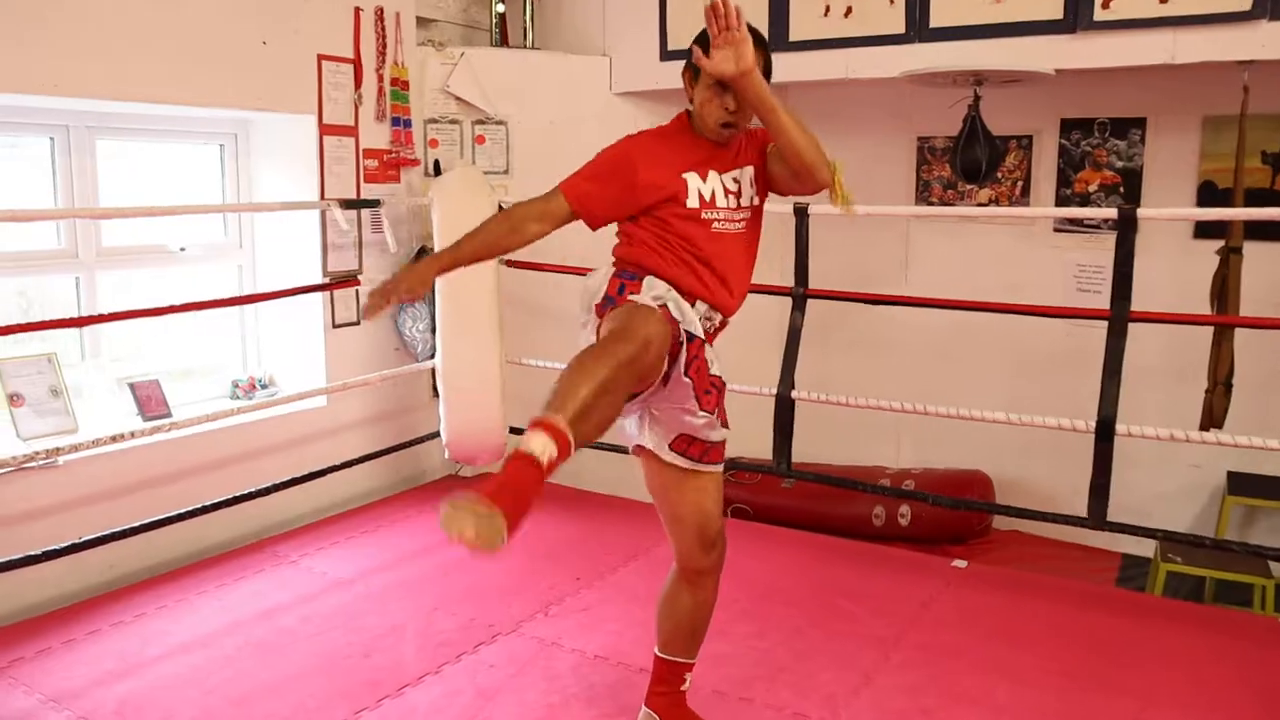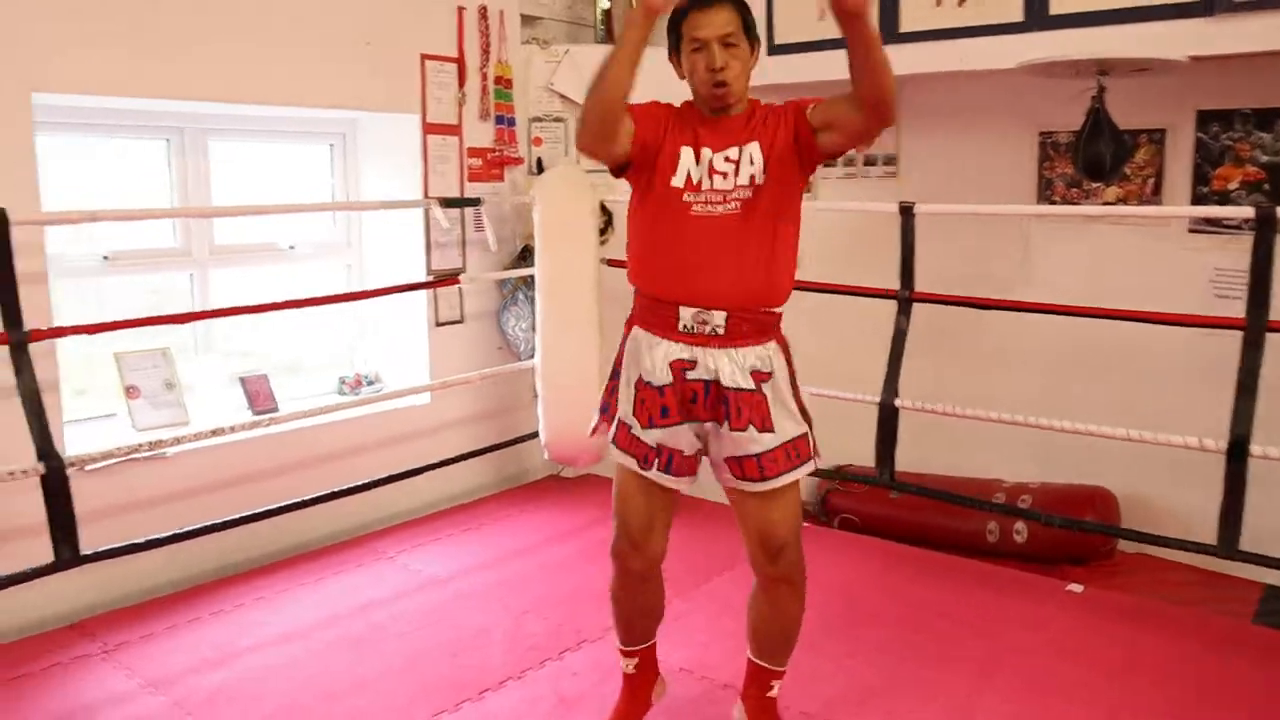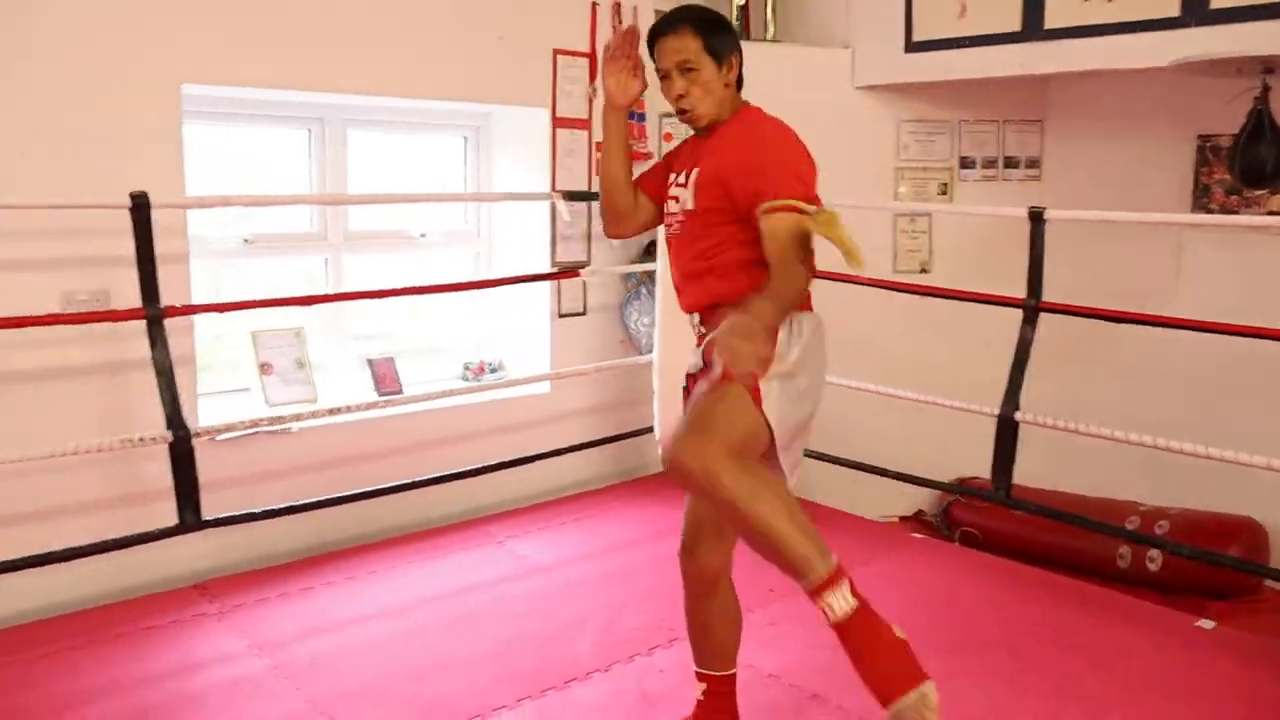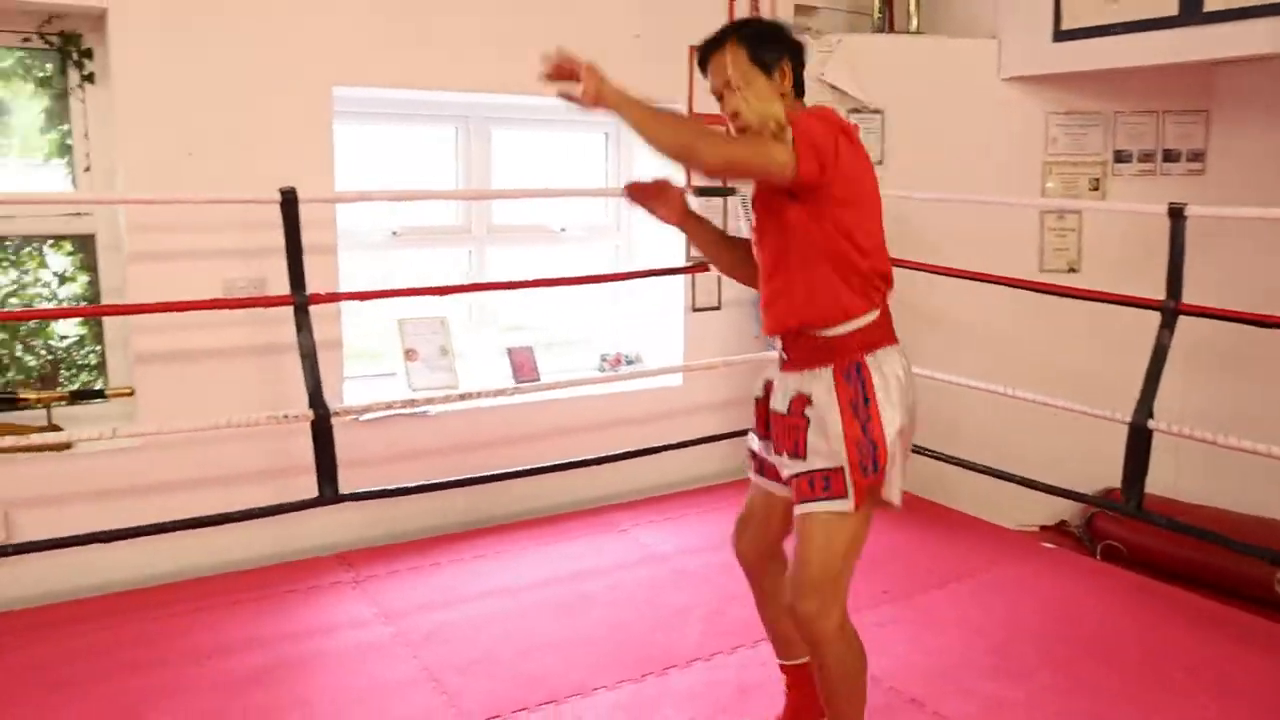
dt=0.4s
person 1, frame 1
left shoulder: (756, 150)
right shoulder: (644, 154)
left elbow: (818, 177)
right elbow: (538, 213)
left wrist: (753, 83)
right wrist: (435, 264)
left hip: (692, 357)
left knee: (703, 549)
right knee: (643, 338)
right ankle: (506, 487)
person 1, frame 2
left shoulder: (788, 127)
right shoulder: (649, 129)
left elbow: (877, 112)
right elbow: (594, 137)
left hip: (750, 364)
right hip: (660, 359)
left knee: (780, 559)
right knee: (633, 552)
person 1, frame 3
left shoulder: (768, 144)
right shoulder: (682, 157)
left elbow: (788, 263)
right elbow: (621, 221)
left wrist: (752, 329)
right wrist: (619, 112)
left hip: (769, 346)
right hip: (721, 354)
left knee: (696, 456)
right knee: (701, 556)
left ankle: (863, 632)
person 1, frame 4
left shoulder: (821, 135)
right shoulder: (782, 155)
left elbow: (721, 156)
right elbow: (760, 268)
left wrist: (607, 95)
right wrist: (681, 217)
left hip: (849, 383)
right hip: (803, 380)
left knee: (813, 600)
right knee: (756, 542)
